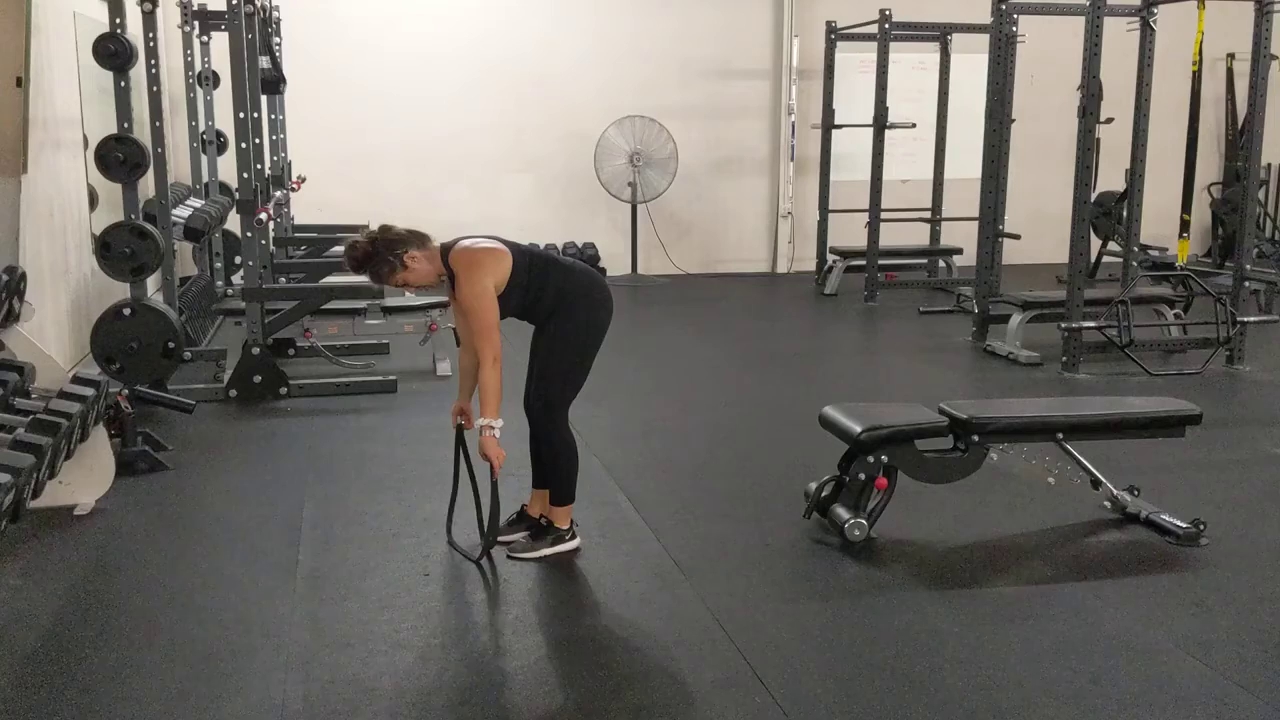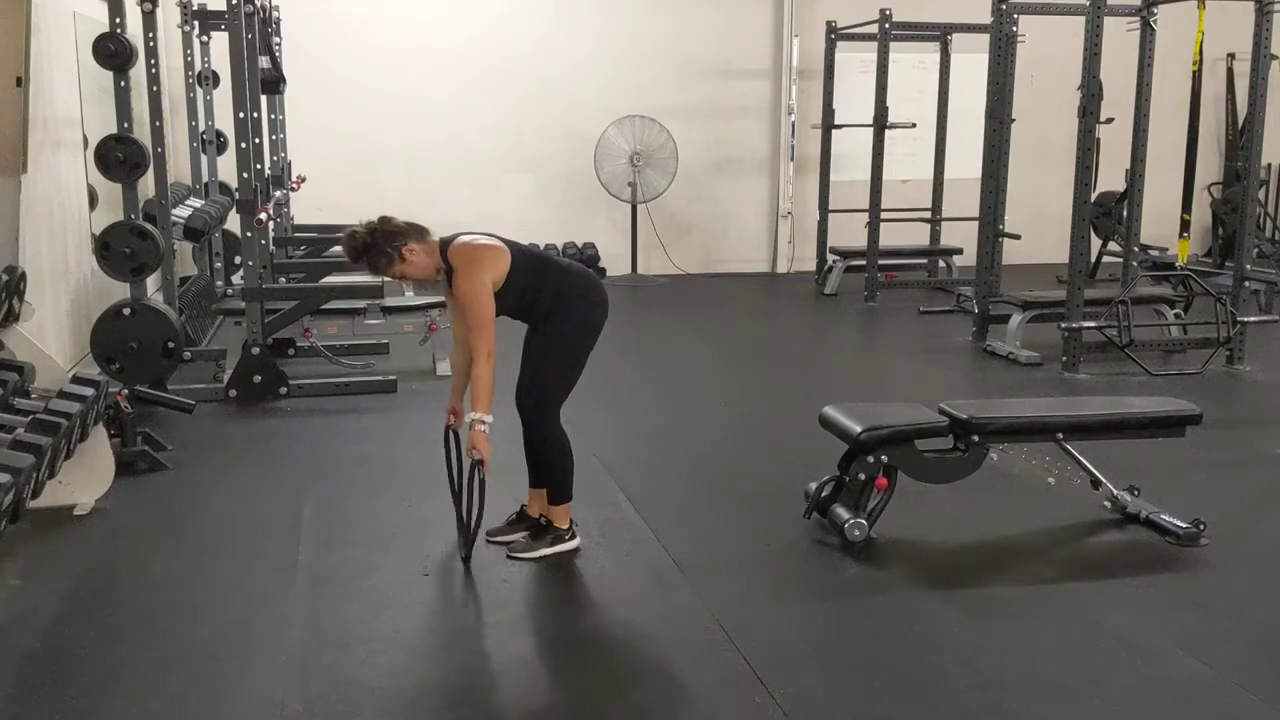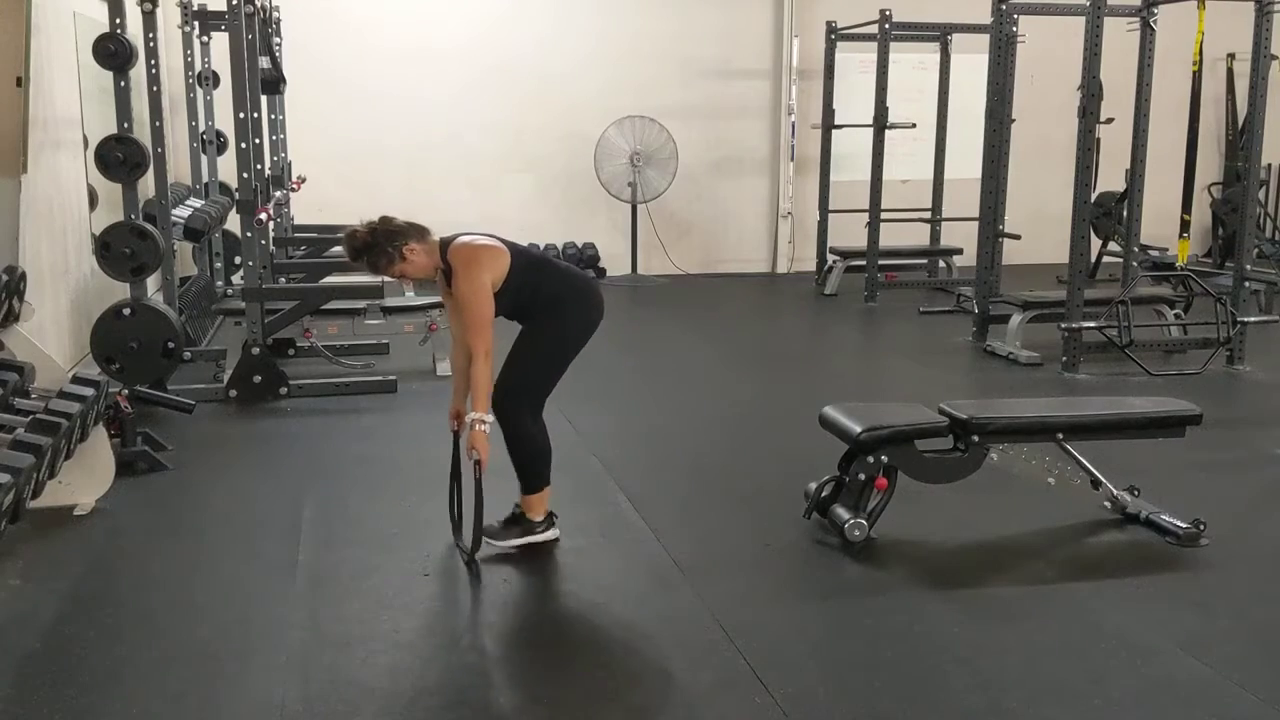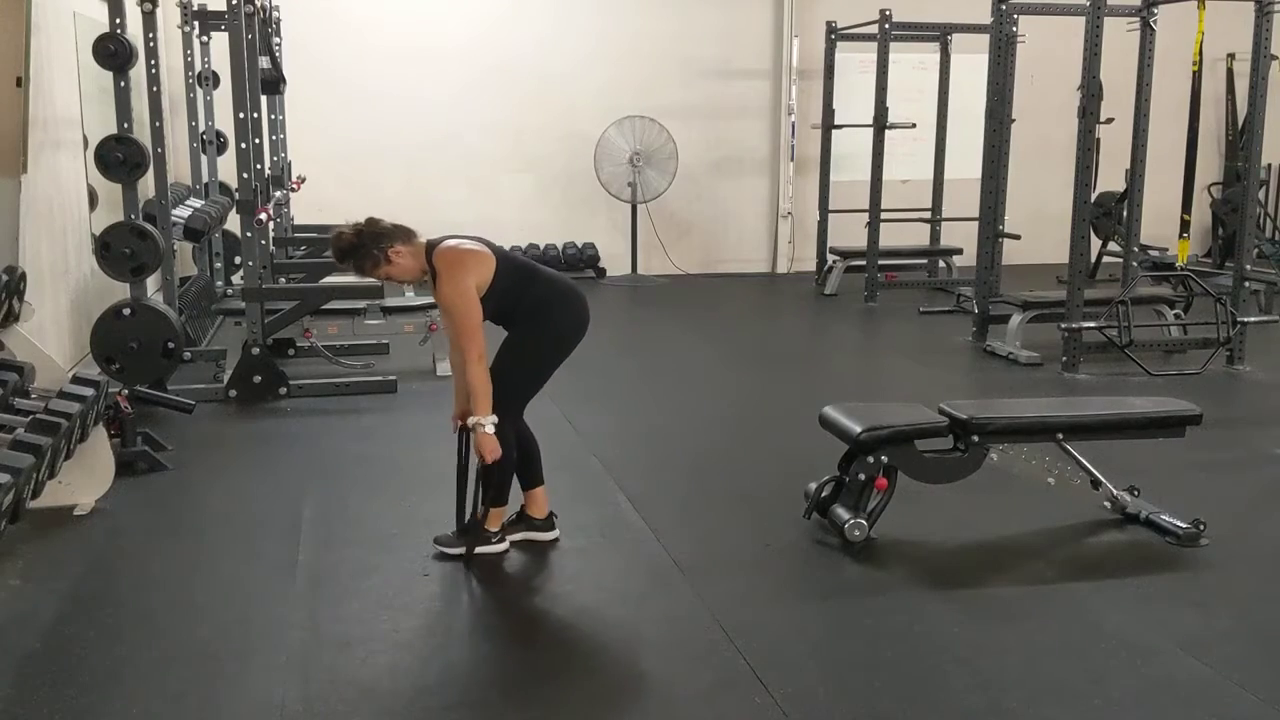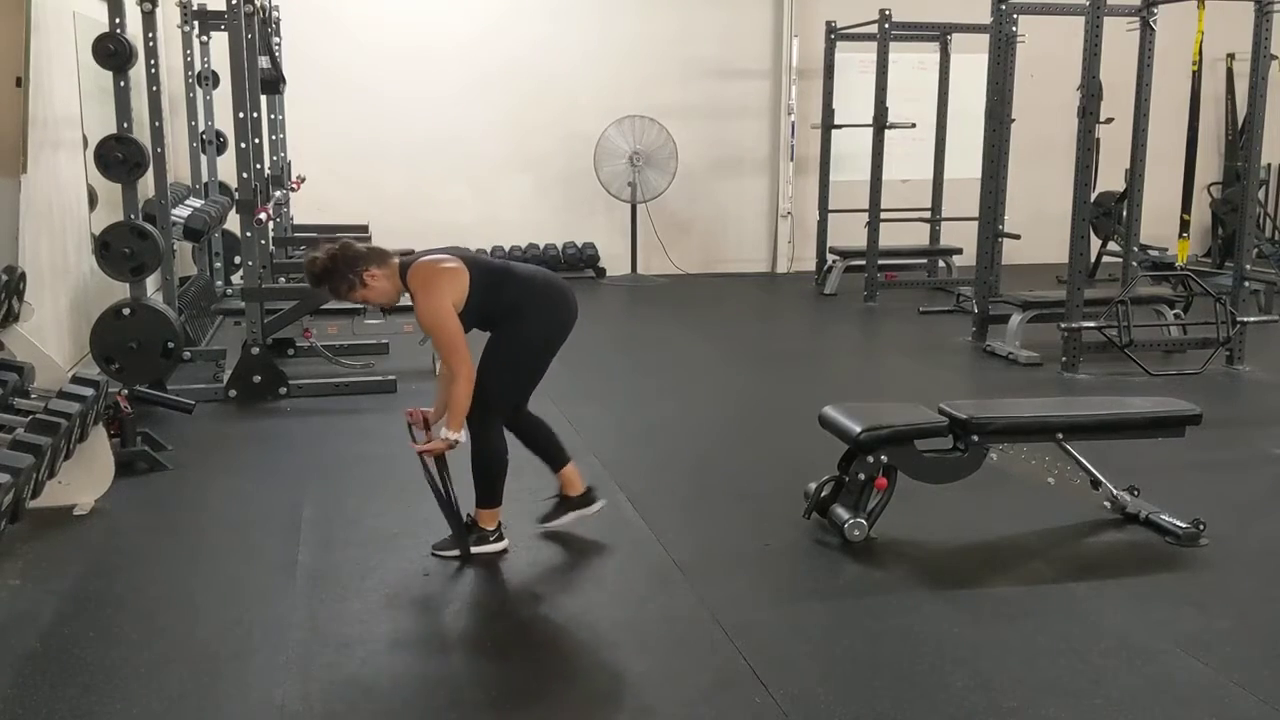
dt=0.4s
person 1, frame 1
left shoulder: (469, 270)
right shoulder: (452, 269)
left elbow: (491, 357)
right elbow: (470, 346)
left wrist: (489, 429)
right wrist: (464, 400)
left hip: (584, 305)
right hip: (560, 310)
left knee: (549, 412)
right knee: (536, 408)
left ankle: (562, 528)
right ankle: (536, 512)
person 1, frame 2
left shoulder: (469, 266)
right shoulder: (449, 264)
left elbow: (484, 353)
right elbow: (464, 343)
left wrist: (478, 424)
right wrist: (456, 399)
left hip: (579, 307)
right hip: (554, 311)
left knee: (540, 411)
right knee: (529, 406)
left ankle: (561, 528)
right ankle: (535, 513)
person 1, frame 3
left shoulder: (467, 267)
right shoulder: (447, 267)
left elbow: (482, 353)
right elbow: (462, 344)
left wrist: (479, 423)
right wrist: (459, 402)
left hip: (573, 307)
right hip: (554, 309)
left knee: (511, 405)
right knee: (521, 407)
left ankle: (534, 518)
right ankle: (537, 512)
person 1, frame 4
left shoulder: (451, 271)
right shoulder: (438, 261)
left elbow: (476, 357)
right elbow: (459, 346)
left wrist: (483, 425)
right wrist: (463, 404)
left hip: (556, 315)
right hip: (551, 313)
left knee: (497, 415)
right knee: (504, 411)
left ankle: (491, 530)
right ankle: (538, 516)
person 1, frame 5
left shoulder: (428, 292)
right shoulder: (416, 271)
left elbow: (463, 372)
right elbow: (453, 357)
left wrist: (450, 433)
right wrist: (439, 412)
left hip: (537, 313)
right hip: (547, 301)
left knee: (483, 418)
right knee: (508, 410)
left ankle: (487, 531)
right ankle: (575, 491)
